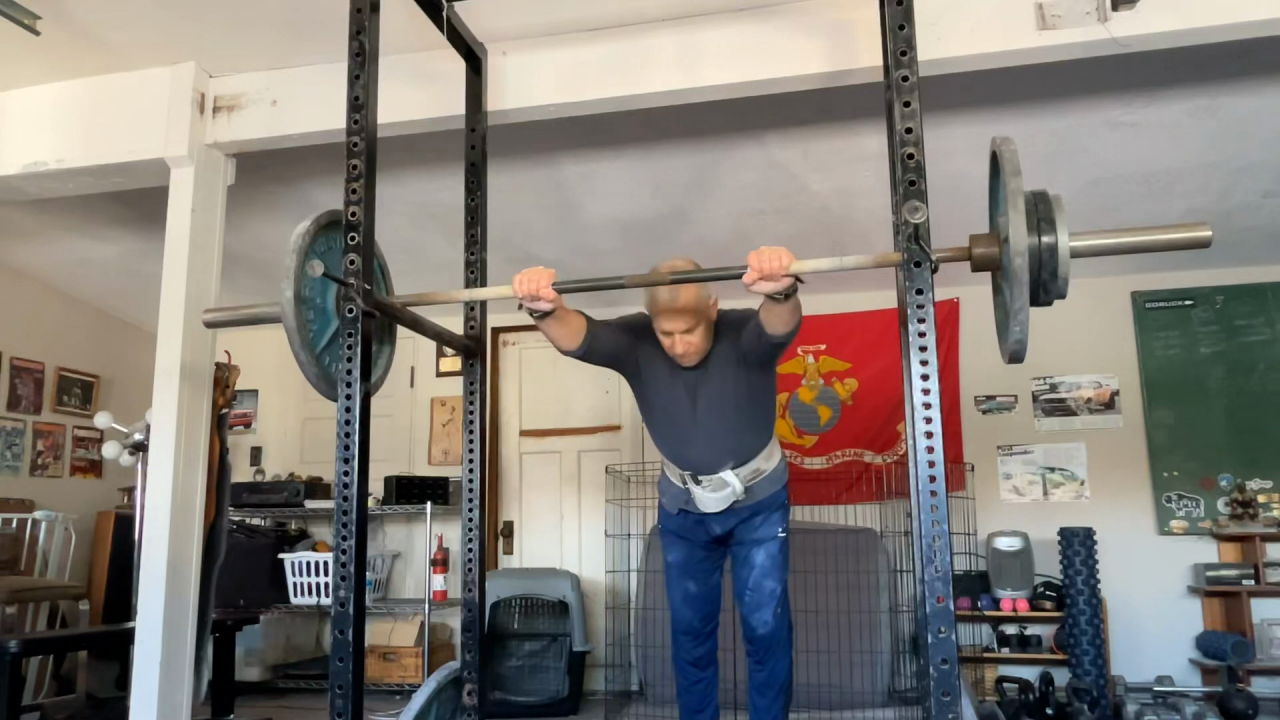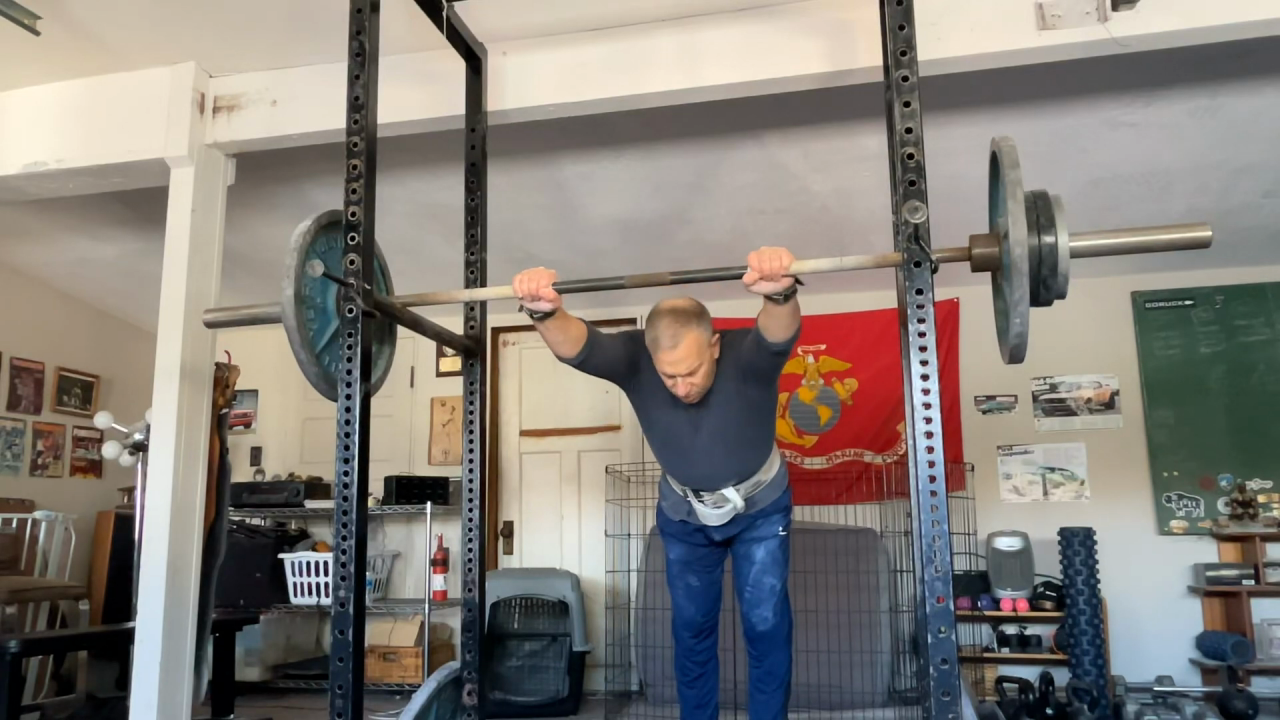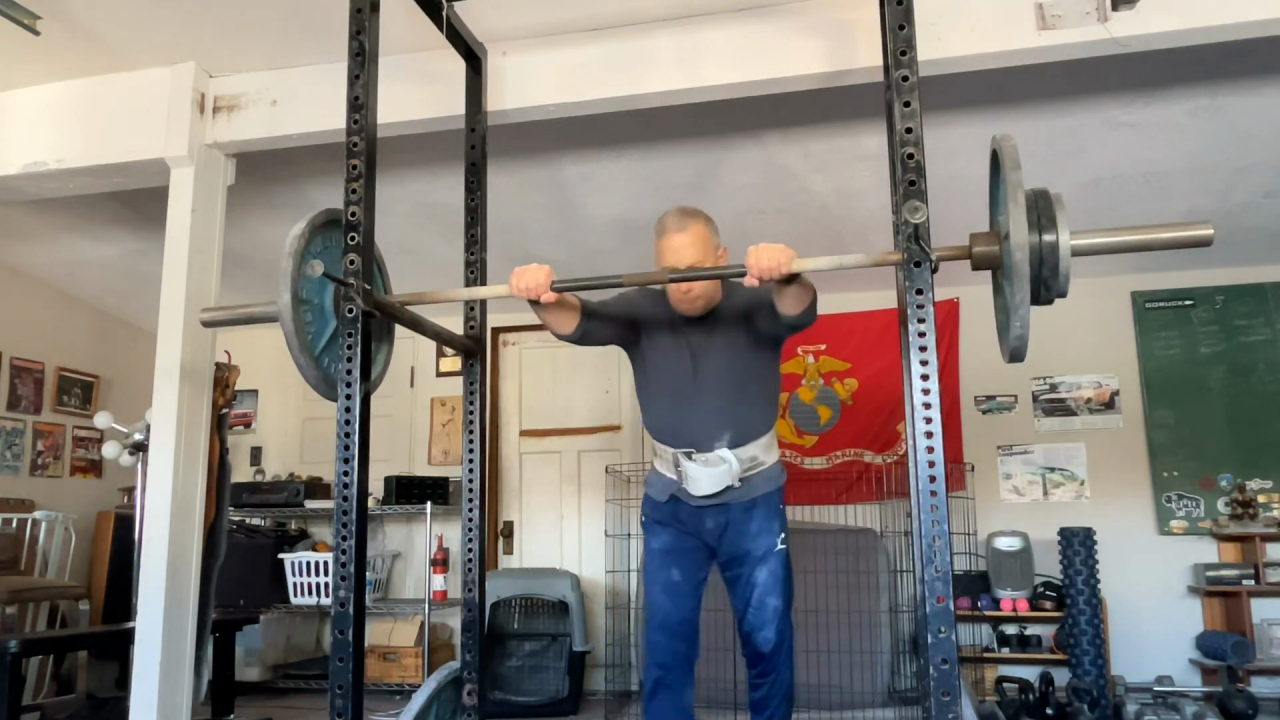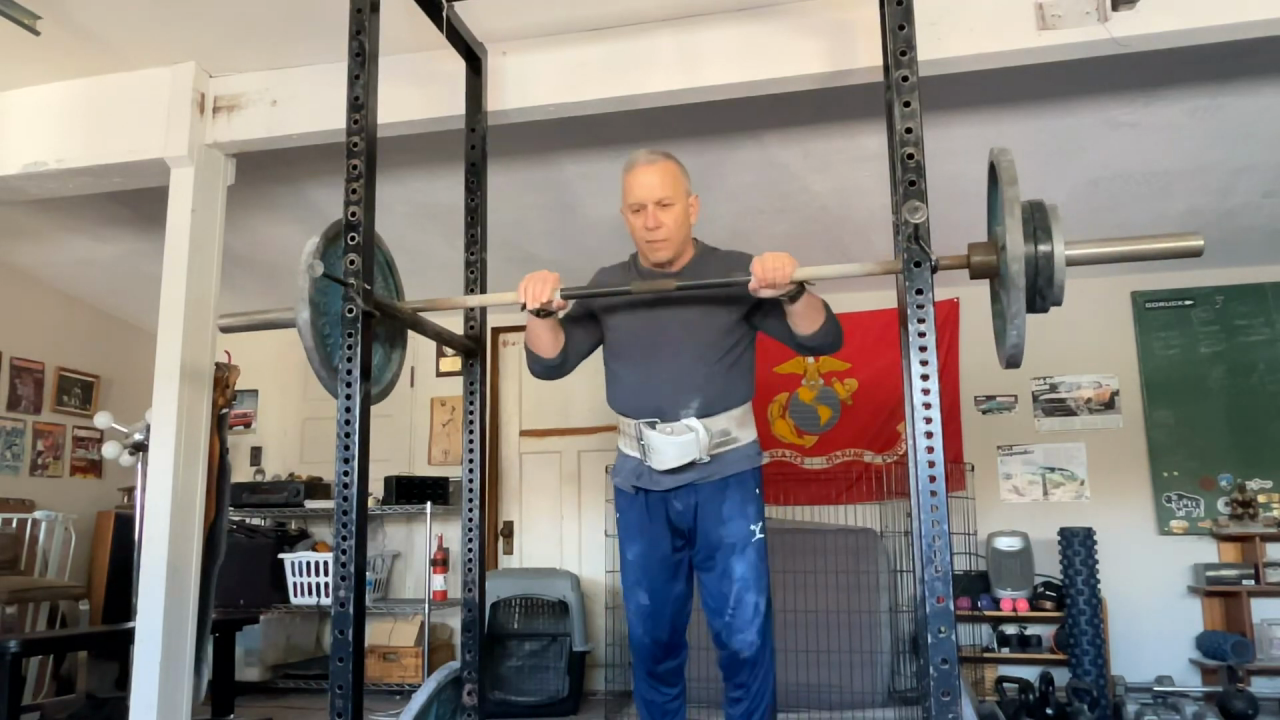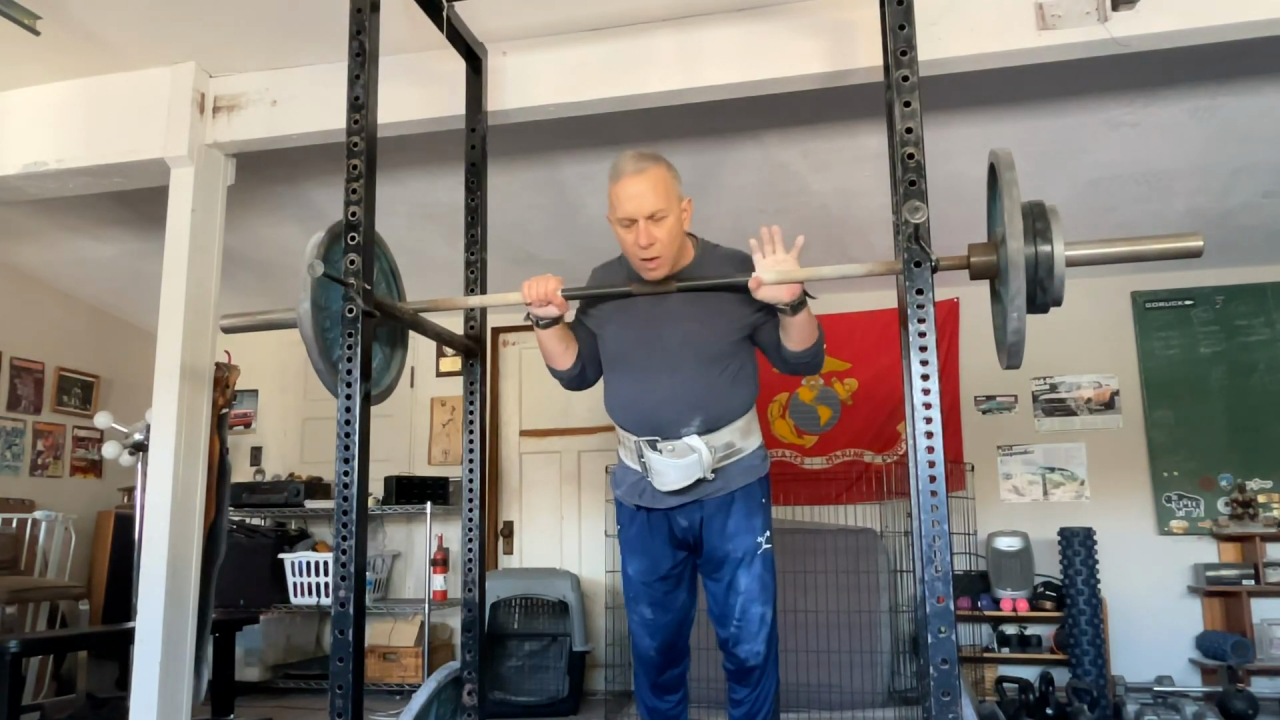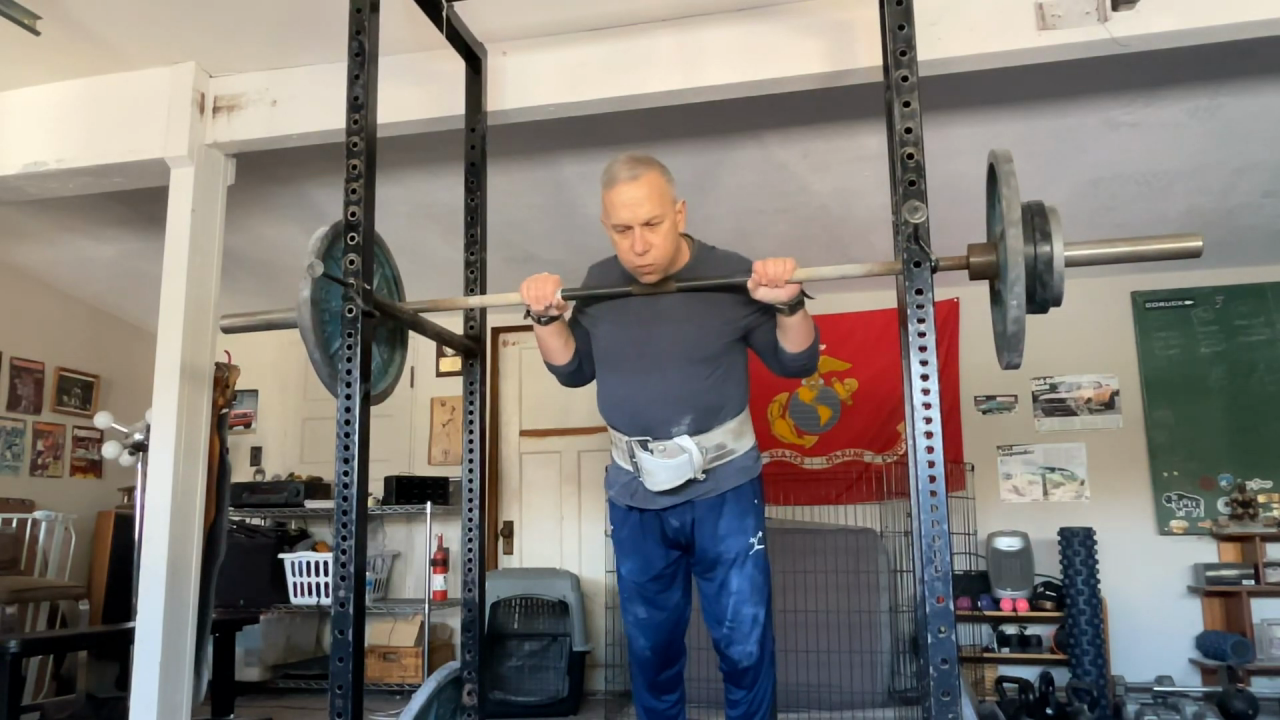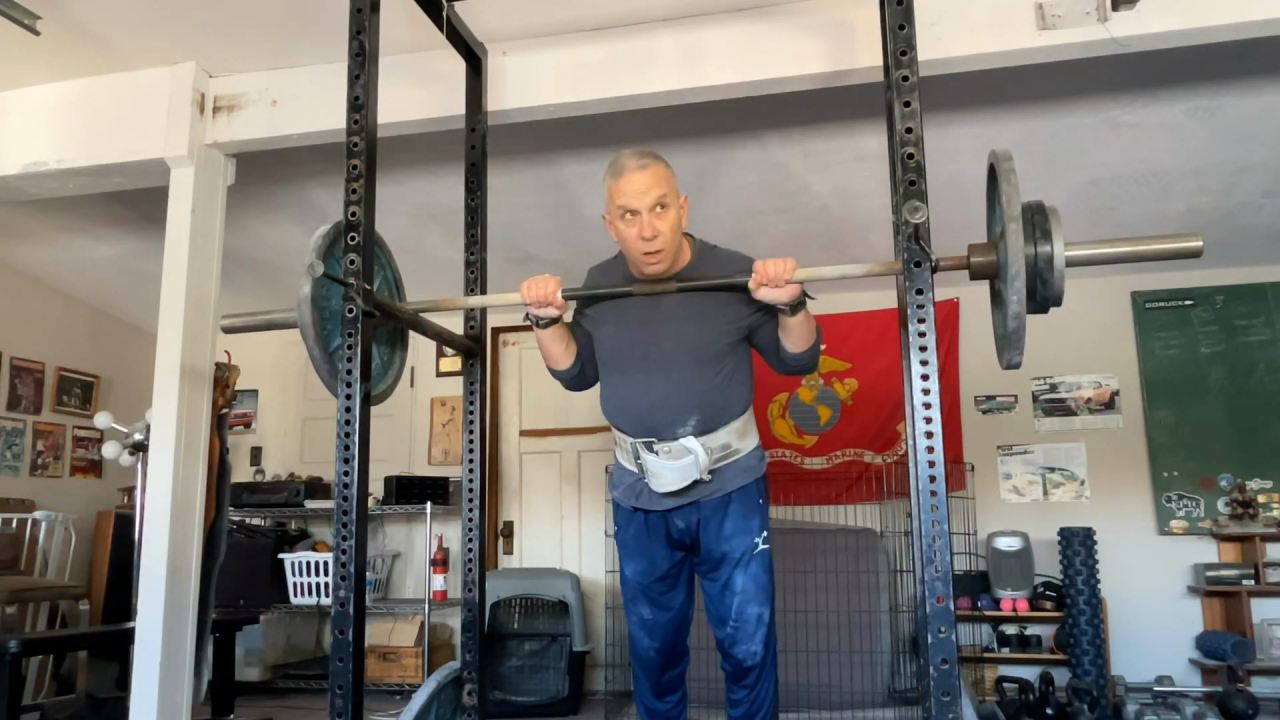
dt=0.7s
person 1, frame 1
left shoulder: (745, 334)
right shoulder: (636, 341)
left elbow: (781, 324)
right elbow: (577, 337)
left wrist: (780, 290)
right wrist: (544, 309)
left hip: (758, 499)
right hip: (684, 506)
left knee: (765, 621)
right knee: (690, 625)
person 1, frame 2
left shoulder: (748, 356)
right shoulder: (635, 359)
left elbow: (782, 332)
right elbow: (576, 345)
left wrist: (780, 292)
right wrist: (544, 311)
left hip: (760, 507)
right hip: (684, 514)
left knee: (766, 619)
right knee: (691, 625)
person 1, frame 3
left shoulder: (754, 305)
right shoulder: (641, 311)
left elbow: (799, 311)
right elbow: (578, 321)
left wrist: (784, 278)
right wrist: (544, 298)
left hip: (752, 498)
right hip: (671, 503)
left knee: (765, 635)
right knee: (665, 636)
person 1, frame 4
left shoulder: (737, 273)
right shoulder: (608, 287)
left elbow: (823, 339)
right elbow: (549, 363)
left wrist: (791, 292)
right wrist: (540, 311)
left hip: (725, 474)
right hip: (641, 483)
left knee: (742, 634)
right knee: (651, 636)
person 1, frame 5
left shoulder: (737, 273)
right shoulder: (603, 286)
left elbow: (803, 361)
right elbow: (576, 373)
left wrist: (790, 303)
right wrist: (547, 320)
left hip: (731, 484)
right hip: (643, 491)
left knee: (749, 640)
right knee: (654, 643)
person 1, frame 6
left shoulder: (732, 276)
right shoulder: (599, 284)
left elbow: (797, 362)
right elbow: (574, 370)
left wrist: (788, 304)
right wrist: (546, 318)
left hip: (723, 485)
right hip: (634, 492)
left knee: (743, 640)
right knee: (649, 642)
person 1, frame 7
left shoulder: (734, 275)
right shoulder: (600, 286)
left elbow: (798, 361)
right elbow: (576, 374)
left wrist: (790, 304)
right wrist: (547, 320)
left hip: (728, 485)
right hip: (639, 493)
left knee: (747, 641)
right knee: (653, 643)
